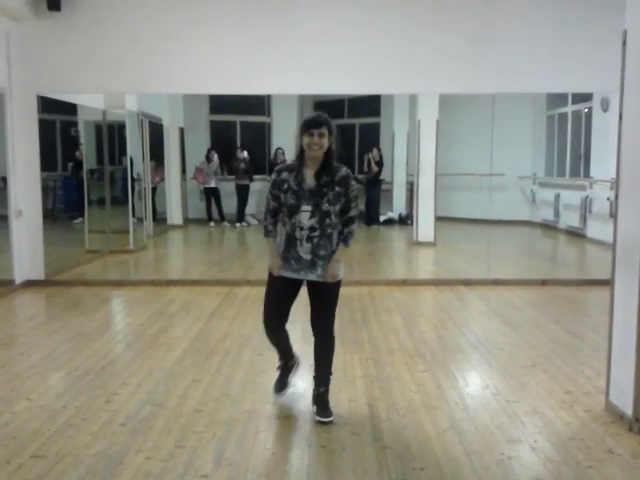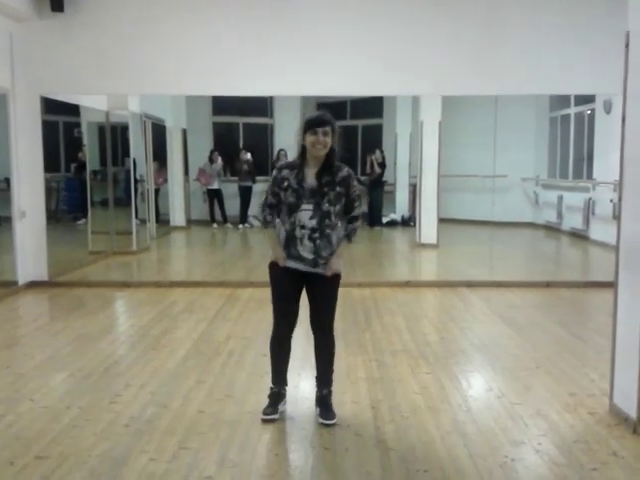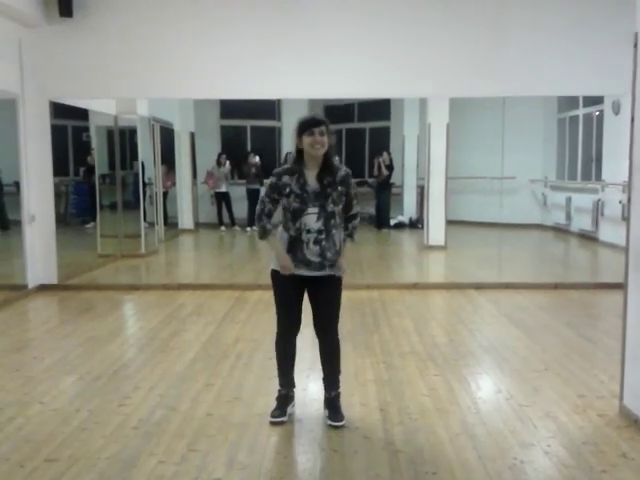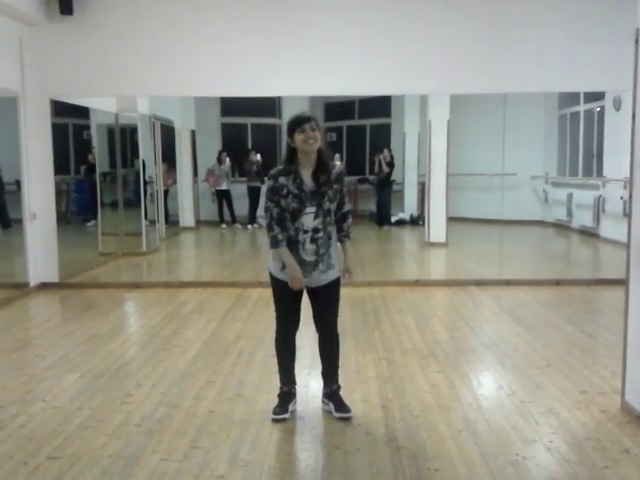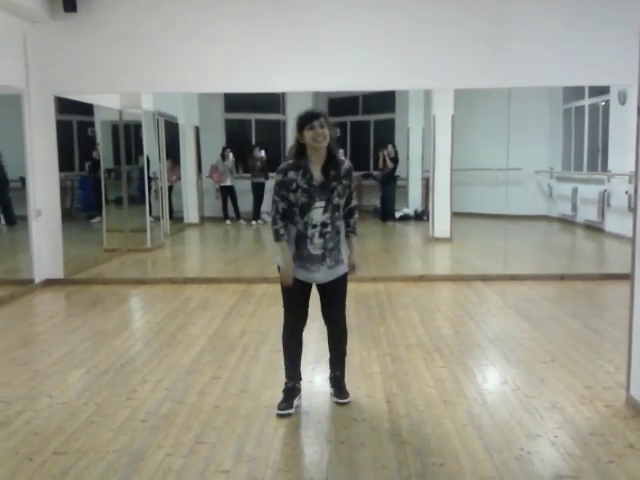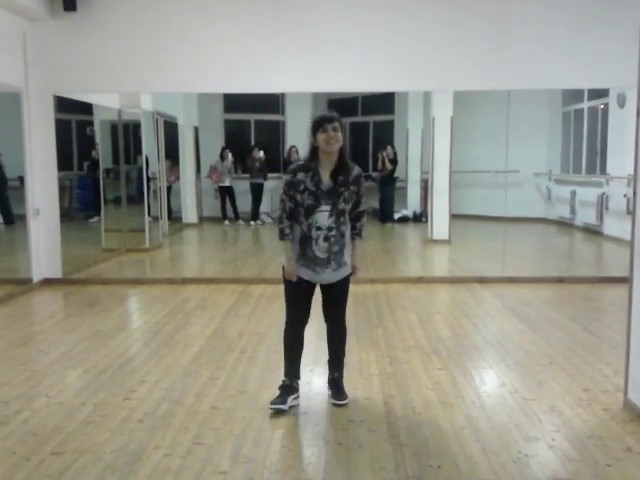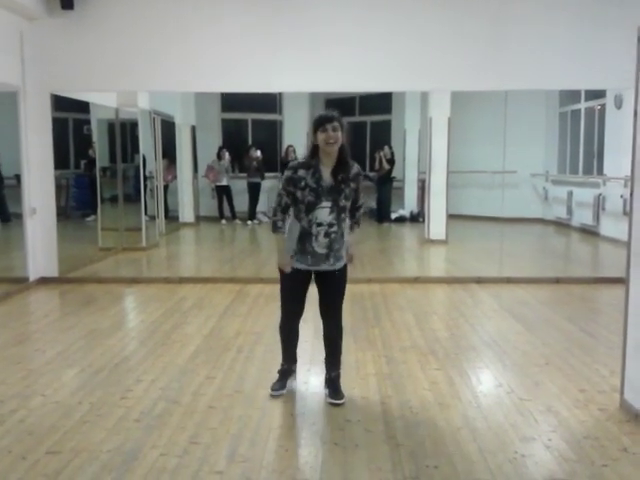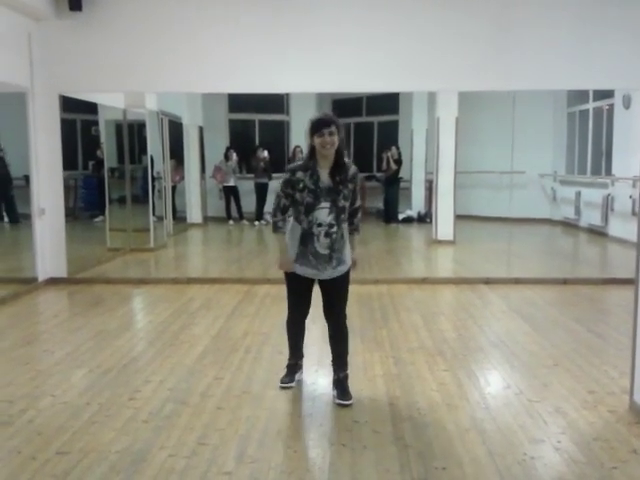
dt=0.2s
person 1, frame 1
left shoulder: (342, 176)
right shoulder: (283, 174)
left elbow: (350, 220)
right elbow: (270, 215)
left wrist: (337, 259)
right wrist: (273, 254)
left hip: (325, 267)
right hip: (286, 264)
left knee: (323, 330)
right knee: (272, 321)
left ankle: (321, 394)
right ankle: (288, 361)
person 1, frame 2
left shoulder: (343, 176)
right shoulder: (284, 171)
left elbow: (354, 217)
right elbow: (267, 208)
left wrist: (338, 254)
right wrist: (275, 244)
left hip: (325, 266)
right hip: (286, 262)
left knee: (323, 331)
right knee: (282, 328)
left ankle: (324, 397)
right ankle: (277, 393)
person 1, frame 3
left shoulder: (341, 176)
right shoulder: (282, 177)
left elbow: (351, 216)
right elbow: (263, 216)
left wrist: (343, 255)
right wrist: (280, 254)
left hip: (328, 269)
right hip: (288, 267)
left knee: (328, 333)
right knee: (286, 332)
left ankle: (332, 399)
right ankle: (285, 395)
person 1, frame 4
left shoulder: (335, 174)
right shoulder: (278, 177)
left elbow: (343, 217)
right elbow: (273, 224)
left wrist: (346, 256)
right wrist: (291, 265)
left hip: (326, 267)
right hip: (287, 268)
left knee: (328, 329)
right knee: (286, 330)
left ankle: (332, 392)
right ankle: (287, 393)
person 1, frame 5
left shoulder: (344, 169)
right shoulder: (287, 172)
left elbow: (350, 213)
right elbow: (278, 218)
left wrist: (351, 251)
right wrist: (286, 260)
left hip: (334, 261)
right hip: (296, 262)
left knee: (336, 322)
right knee: (293, 324)
left ankle: (337, 379)
right ankle: (292, 388)
person 1, frame 6
left shoulder: (354, 175)
right shoulder: (297, 173)
left elbow: (358, 216)
right elbow: (285, 217)
left wrist: (354, 254)
right wrist: (289, 259)
left hip: (337, 264)
right hip: (300, 262)
left knee: (336, 322)
right knee: (295, 323)
left ankle: (336, 380)
right ankle: (290, 387)
person 1, frame 7
left shoulder: (352, 172)
right shoulder: (297, 170)
right elbow: (279, 210)
left wrist: (349, 239)
right wrist: (281, 251)
left hip: (334, 259)
right hip: (296, 256)
left knee: (333, 318)
right knee: (290, 315)
left ankle: (332, 379)
right ankle: (287, 369)
person 1, frame 8
left shoulder: (350, 173)
right shoulder: (296, 172)
right elbow: (279, 211)
left wrist: (353, 246)
right wrist: (283, 251)
left hip: (337, 260)
right hip: (300, 258)
left knee: (337, 319)
right knee: (296, 315)
left ankle: (340, 380)
right ankle: (294, 364)
